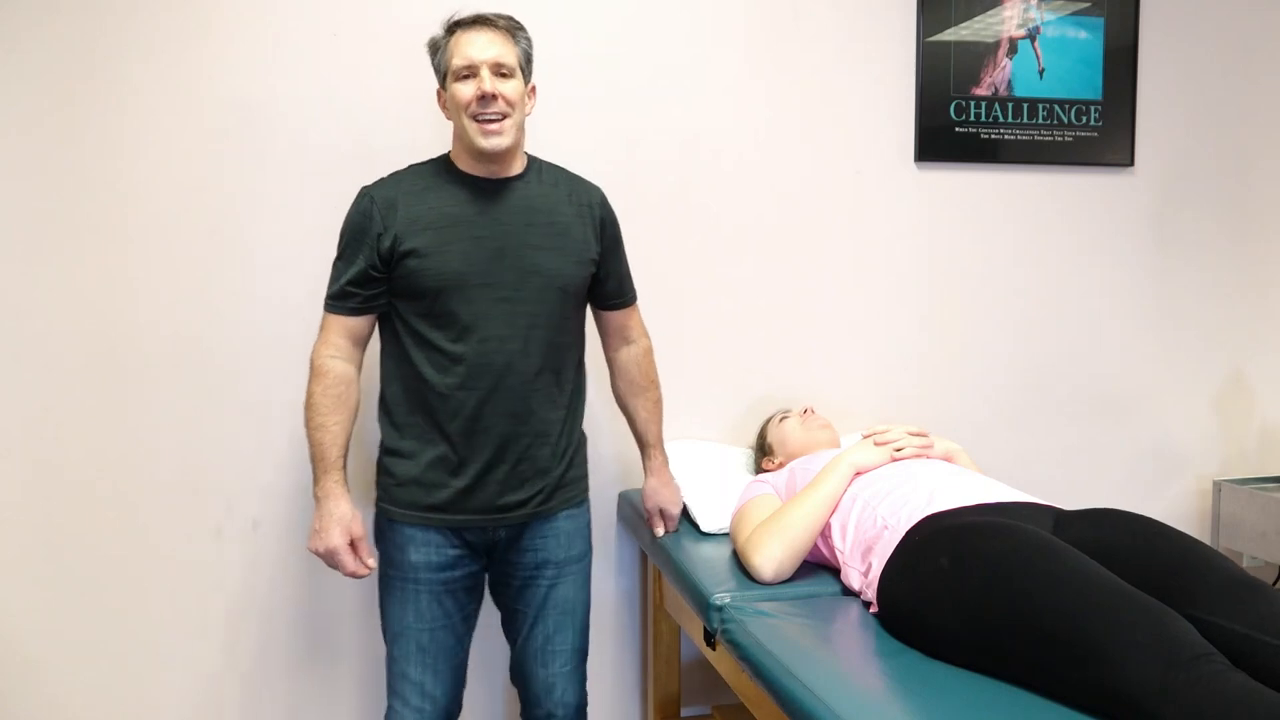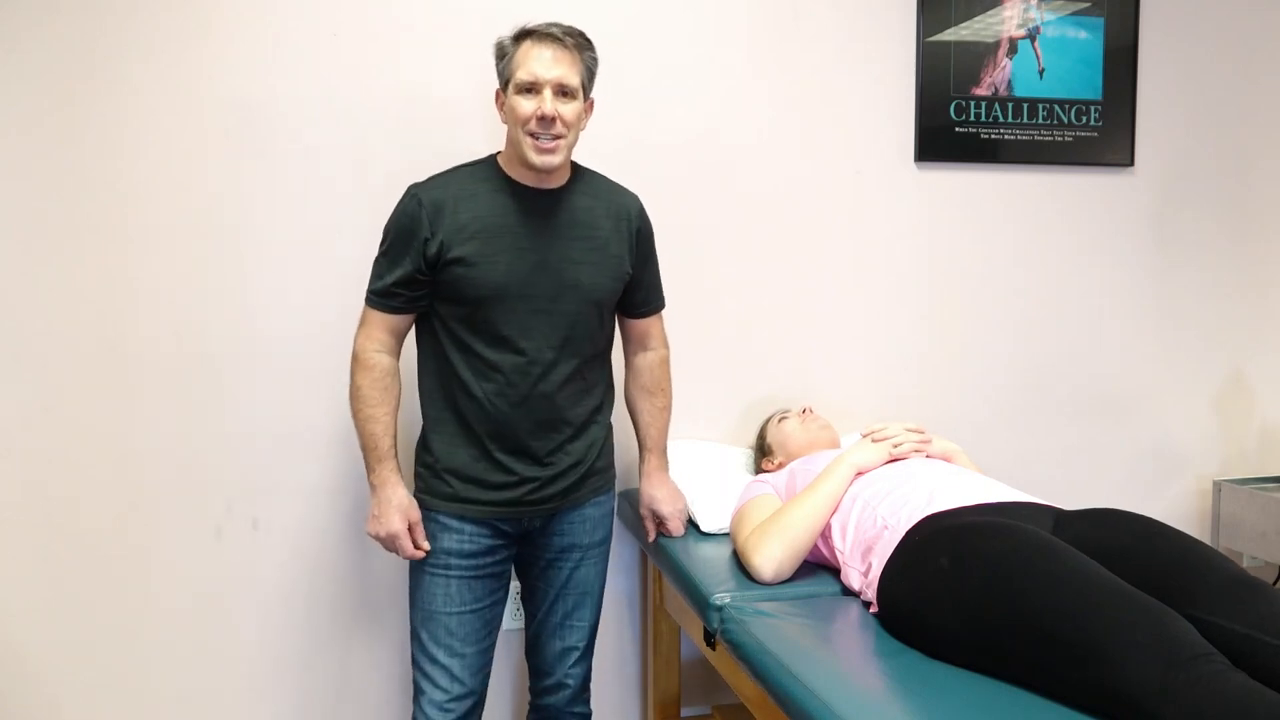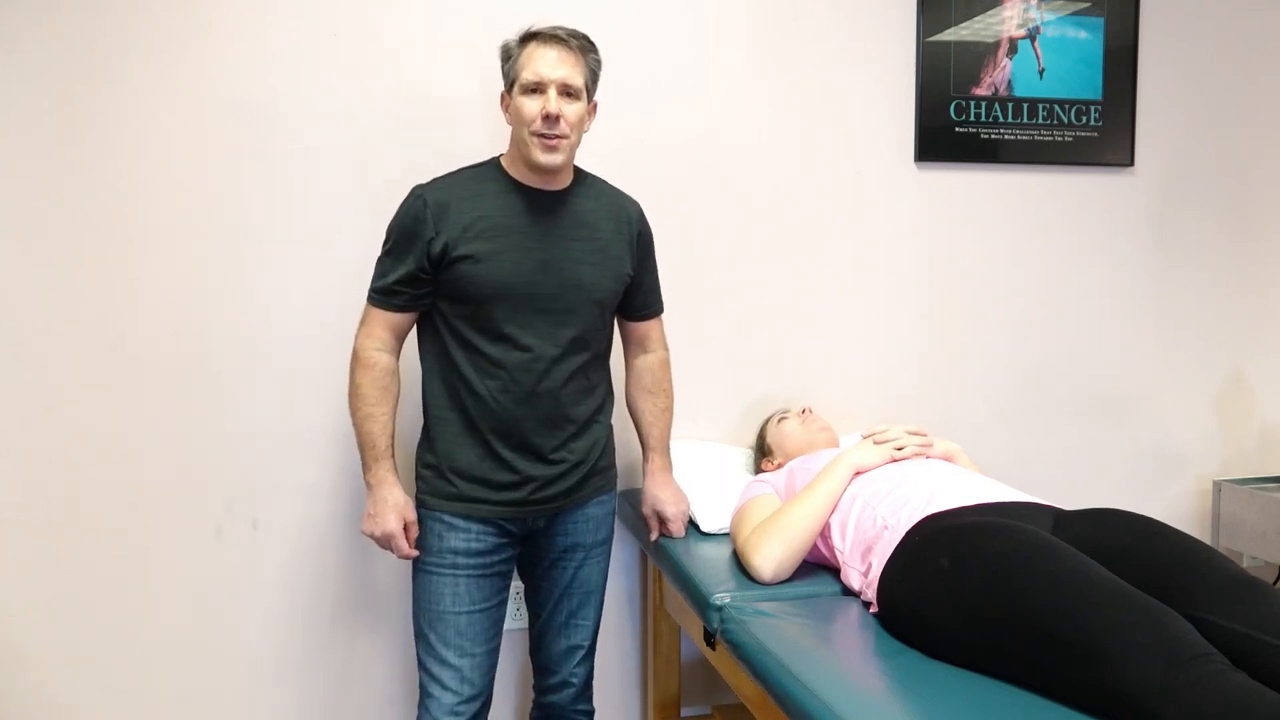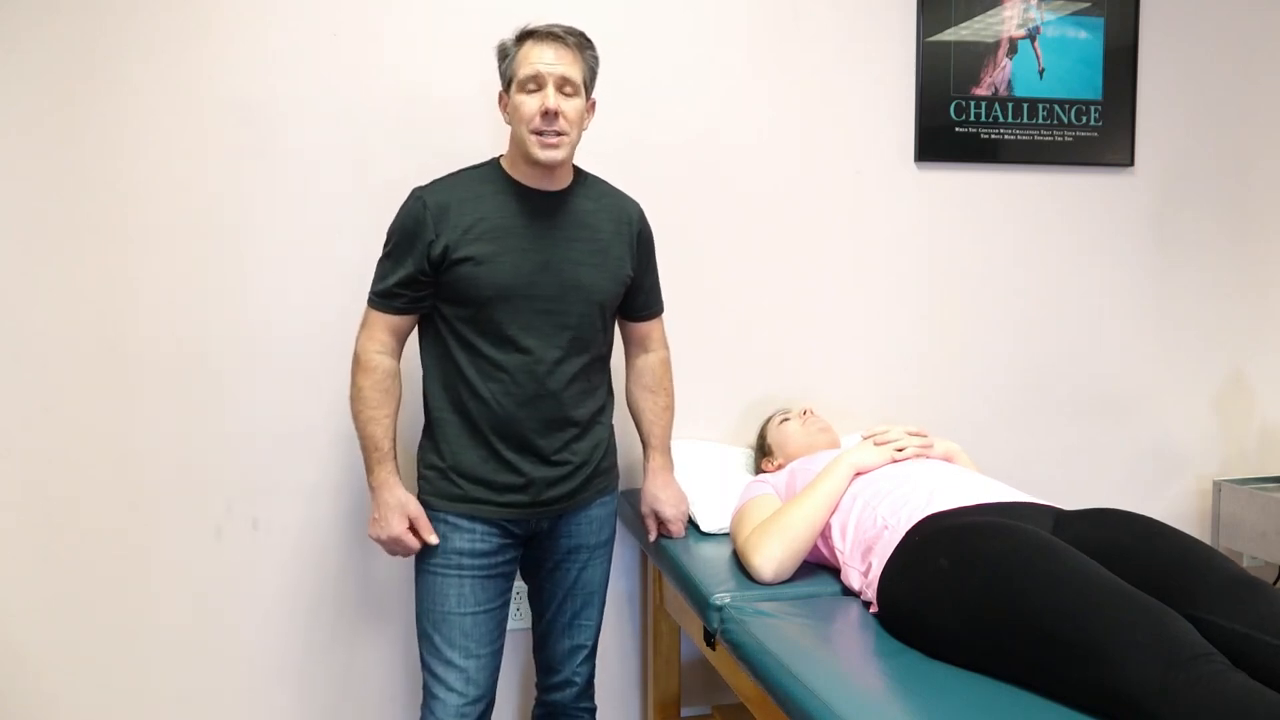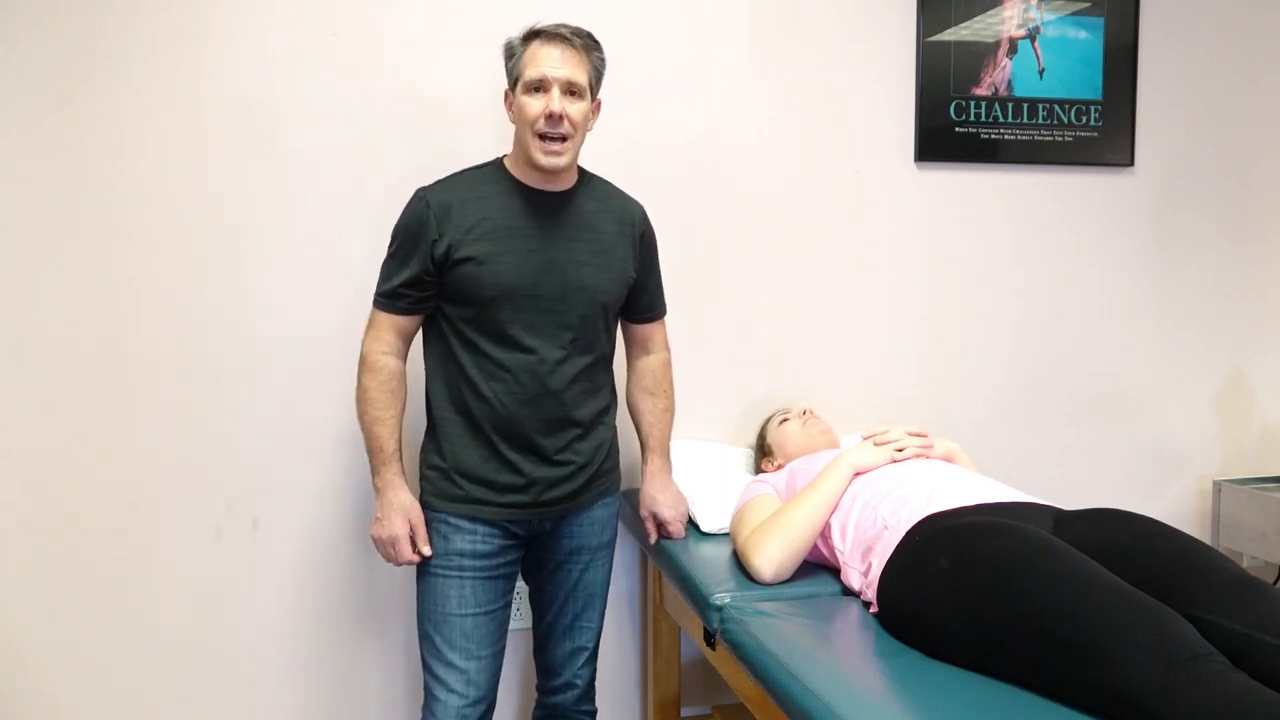
dt=1s
person 1, frame 1
left shoulder: (582, 205)
right shoulder: (387, 207)
left elbow: (626, 342)
right elbow: (338, 354)
left wrist: (654, 464)
right wrist: (331, 493)
left hip: (553, 509)
right hip: (424, 515)
person 1, frame 2
left shoulder: (621, 214)
right shoulder: (432, 207)
left elbow: (645, 348)
right elbow: (377, 350)
left wrist: (654, 469)
right wrist: (386, 482)
left hip: (580, 502)
right hip: (460, 505)
person 1, frame 3
left shoulder: (622, 219)
right shoulder: (437, 208)
left elbow: (645, 350)
right elbow: (377, 347)
left wrist: (658, 470)
right wrist: (381, 480)
left hip: (582, 502)
right hip: (462, 507)
person 1, frame 4
left shoulder: (622, 218)
right shoulder: (438, 210)
left elbow: (646, 349)
right elbow: (378, 350)
left wrist: (658, 469)
right wrist: (384, 484)
left hip: (585, 503)
right hip: (466, 508)
person 1, frame 5
left shoulder: (625, 220)
right shoulder: (441, 210)
left elbow: (647, 351)
right elbow: (384, 351)
left wrist: (656, 471)
right wrist: (389, 485)
left hip: (586, 505)
right hip: (467, 509)
person 2, frame 1
left shoulder: (887, 452)
right shoulder: (772, 484)
right elbow: (767, 560)
left wrist: (950, 451)
right wrist: (847, 462)
right knee: (1174, 665)
person 2, frame 2
left shoulder: (895, 451)
right shoulder: (772, 483)
right elbow: (767, 560)
left wrist: (945, 451)
right wrist: (849, 461)
right knee: (1178, 666)
person 2, frame 3
left shoulder: (893, 452)
right shoulder: (772, 483)
right elbow: (767, 561)
left wrist: (948, 452)
right wrist: (848, 461)
right knee: (1177, 666)
person 2, frame 4
left shoulder: (889, 452)
right shoulder: (772, 484)
right elbow: (767, 561)
left wrist: (949, 452)
right wrist: (848, 462)
right knee: (1173, 664)
person 2, frame 5
left shoulder: (887, 452)
right shoulder: (772, 484)
right elbow: (767, 561)
left wrist: (949, 452)
right wrist: (847, 463)
right knee: (1172, 663)
